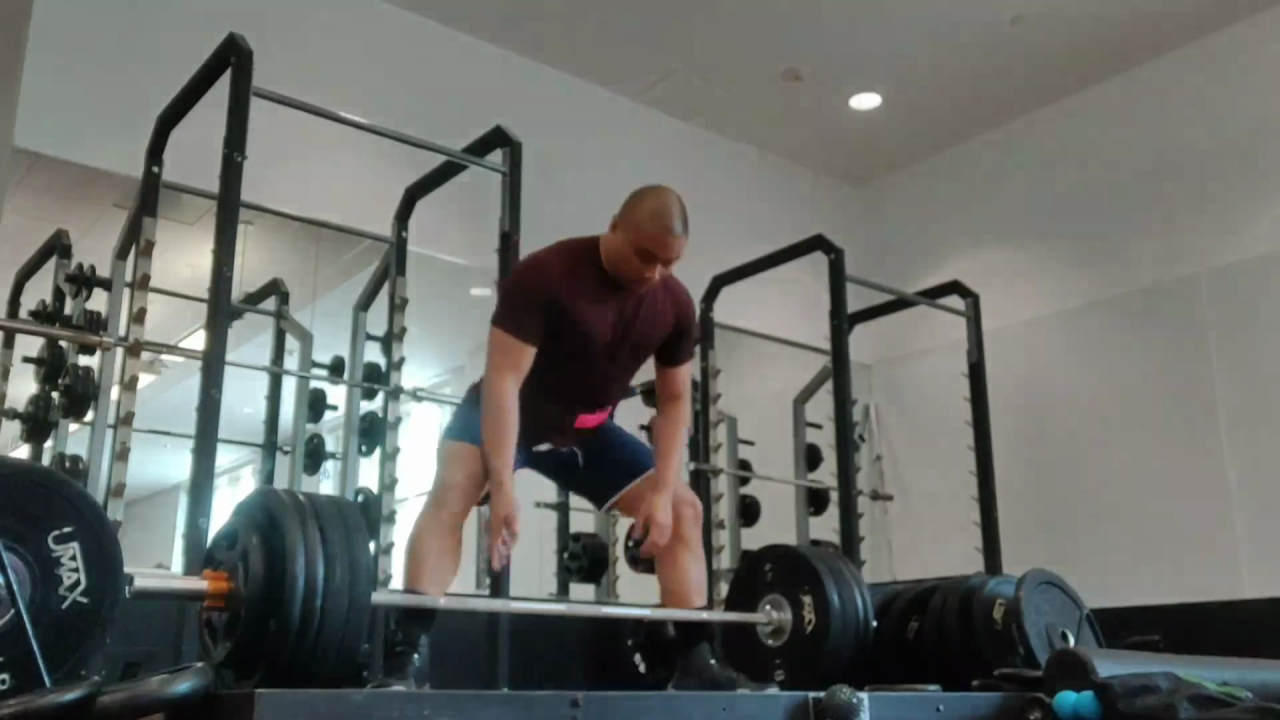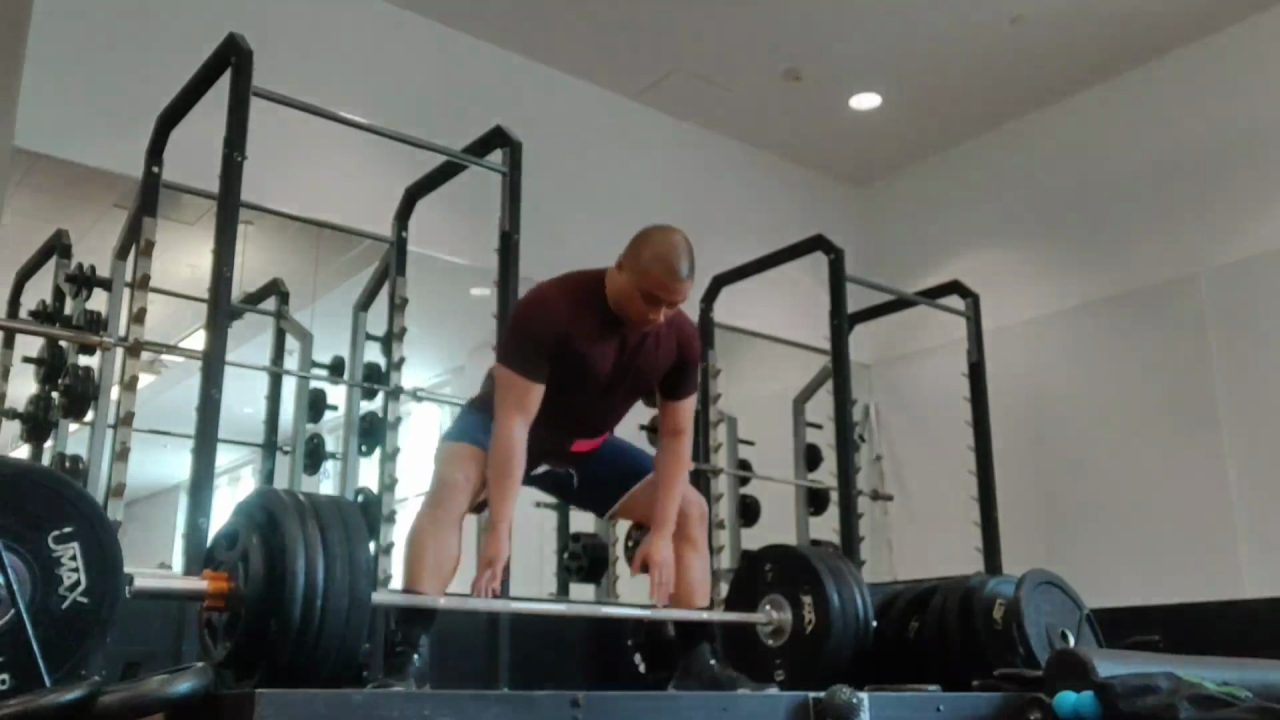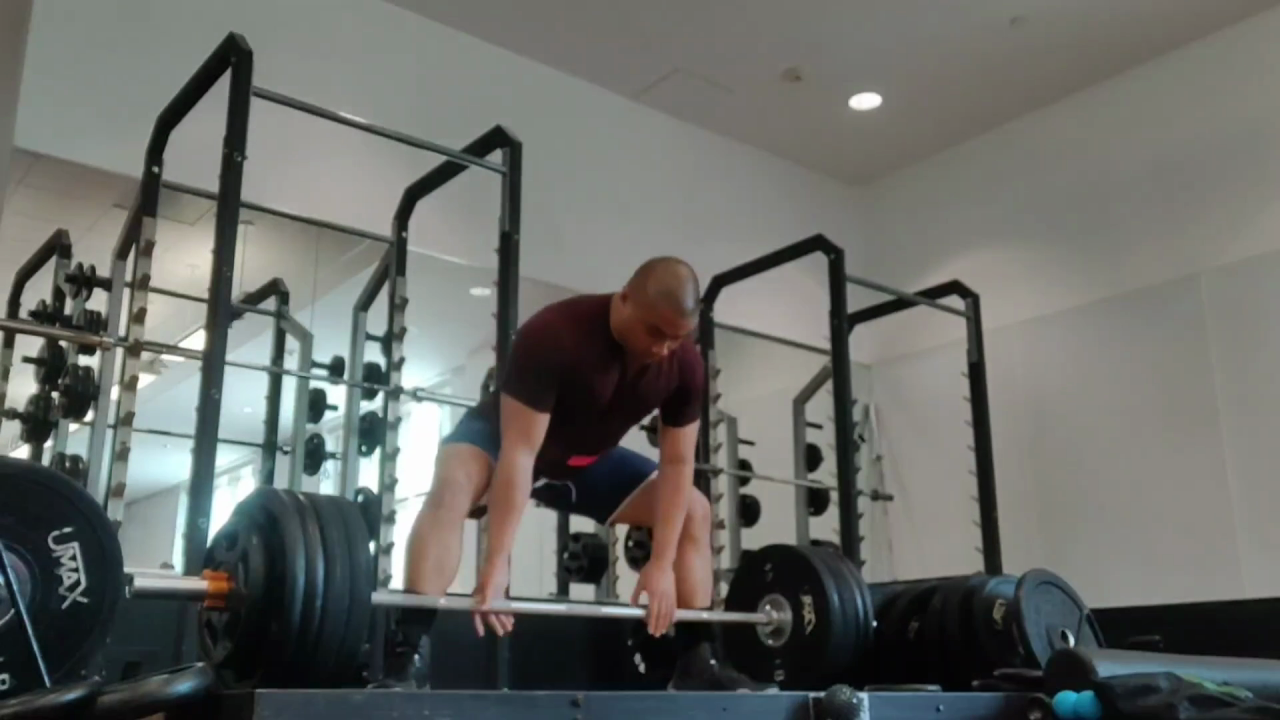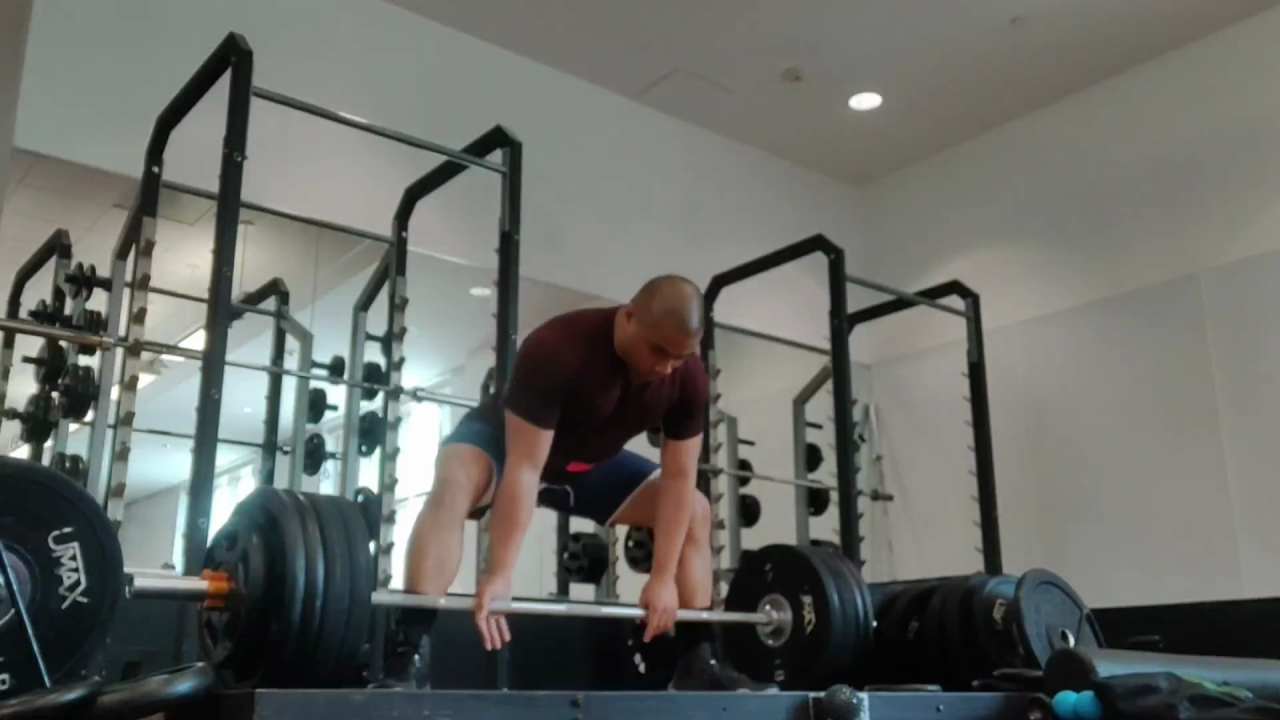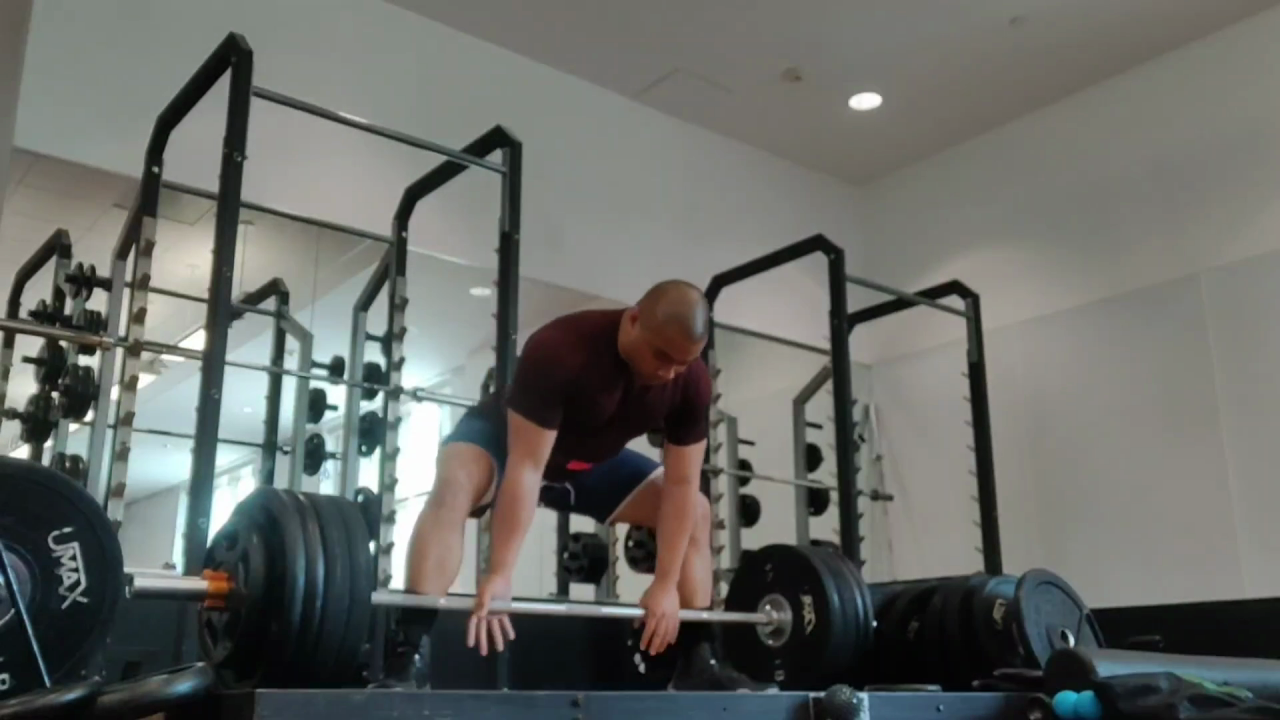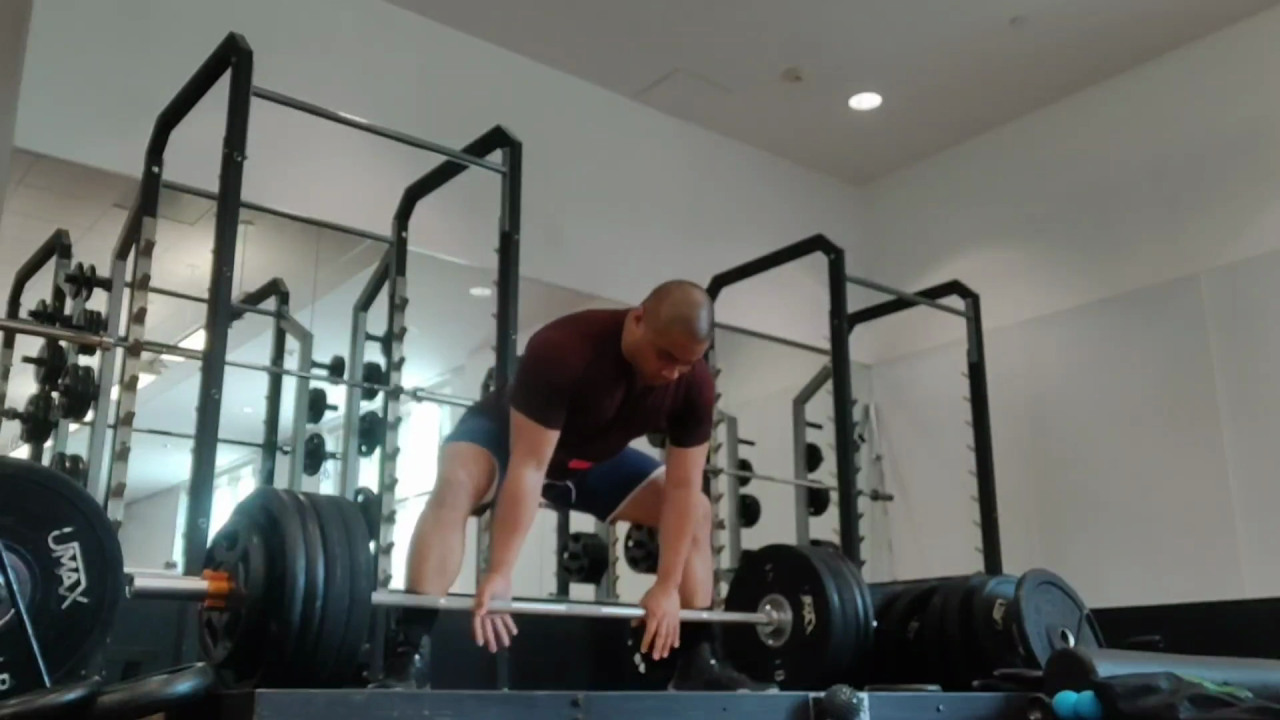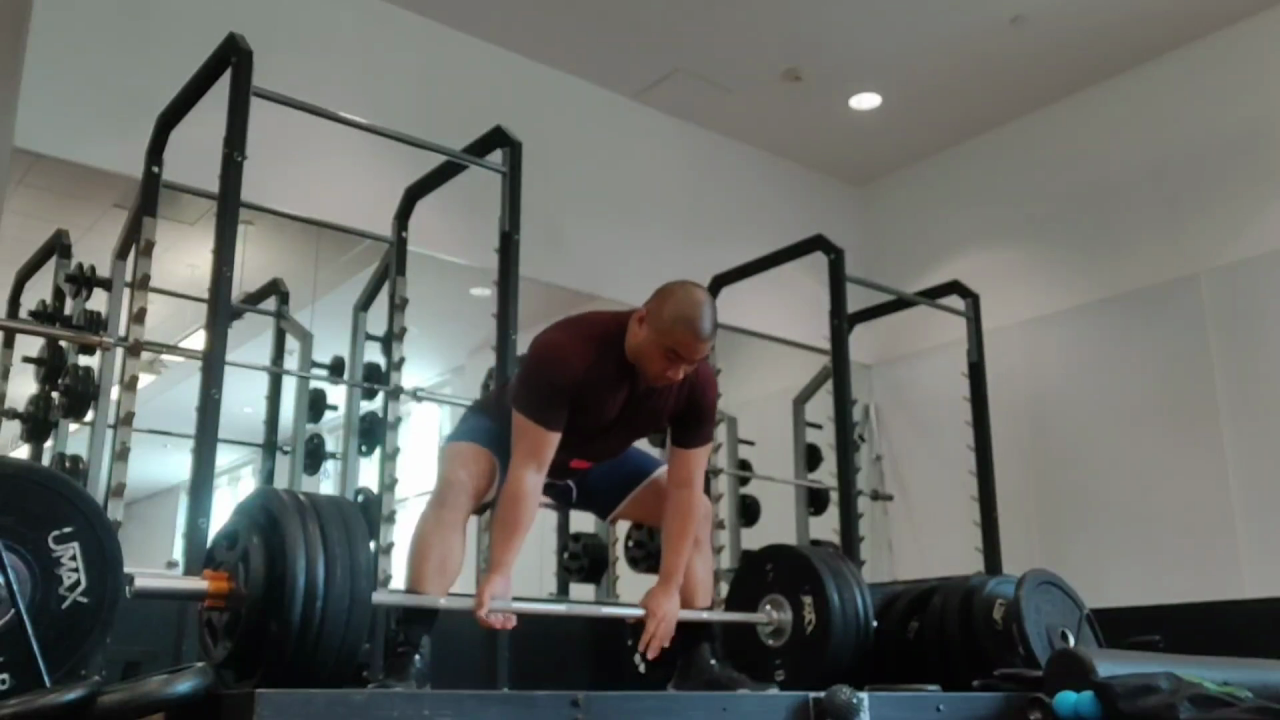
dt=0.1s
person 1, frame 1
left shoulder: (675, 304)
right shoulder: (546, 273)
left elbow: (674, 400)
right elbow: (504, 382)
left wrist: (662, 492)
right wrist: (502, 484)
left hip: (588, 432)
right hip: (510, 416)
left knee: (686, 508)
right knee: (452, 489)
left ankle: (696, 659)
person 1, frame 2
left shoulder: (679, 337)
right shoulder: (549, 309)
left elbow: (676, 434)
right elbow: (512, 421)
left wrist: (660, 533)
right wrist: (499, 530)
left hip: (586, 450)
right hip: (500, 431)
left knee: (691, 509)
right knee: (452, 483)
left ankle: (697, 660)
person 1, frame 3
left shoulder: (684, 365)
right shoulder: (554, 334)
left elbow: (677, 463)
right elbow: (518, 453)
left wrist: (661, 562)
right wrist: (497, 559)
left hip: (587, 462)
right hip: (502, 434)
left knee: (695, 510)
right knee: (453, 486)
left ankle: (698, 661)
person 1, frame 4
left shoulder: (688, 378)
right shoulder: (556, 349)
left elbow: (678, 477)
right elbow: (522, 469)
left wrist: (663, 578)
right wrist: (499, 575)
left hip: (588, 465)
right hip: (502, 438)
left knee: (695, 511)
right knee: (453, 486)
left ankle: (699, 662)
right ankle: (410, 657)
person 1, frame 5
left shoulder: (691, 383)
right shoulder: (559, 349)
left elbow: (681, 483)
right elbow: (524, 469)
left wrist: (666, 584)
right wrist: (500, 575)
left hip: (589, 462)
right hip: (504, 436)
left knee: (695, 511)
right knee: (454, 486)
left ankle: (698, 661)
right ankle: (411, 657)
person 1, frame 6
left shoulder: (694, 384)
right shoulder: (562, 349)
left elbow: (682, 485)
right elbow: (527, 468)
left wrist: (667, 587)
right wrist: (499, 574)
left hip: (591, 460)
right hip: (505, 434)
left knee: (696, 511)
right knee: (455, 486)
left ankle: (699, 661)
right ankle: (412, 658)
person 1, frame 7
left shoulder: (697, 384)
right shoulder: (566, 351)
left elbow: (685, 487)
right elbow: (529, 470)
left wrist: (669, 587)
right wrist: (499, 573)
left hip: (596, 455)
right hip: (507, 428)
left knee: (698, 510)
right knee: (456, 486)
left ankle: (698, 660)
right ankle: (410, 658)
